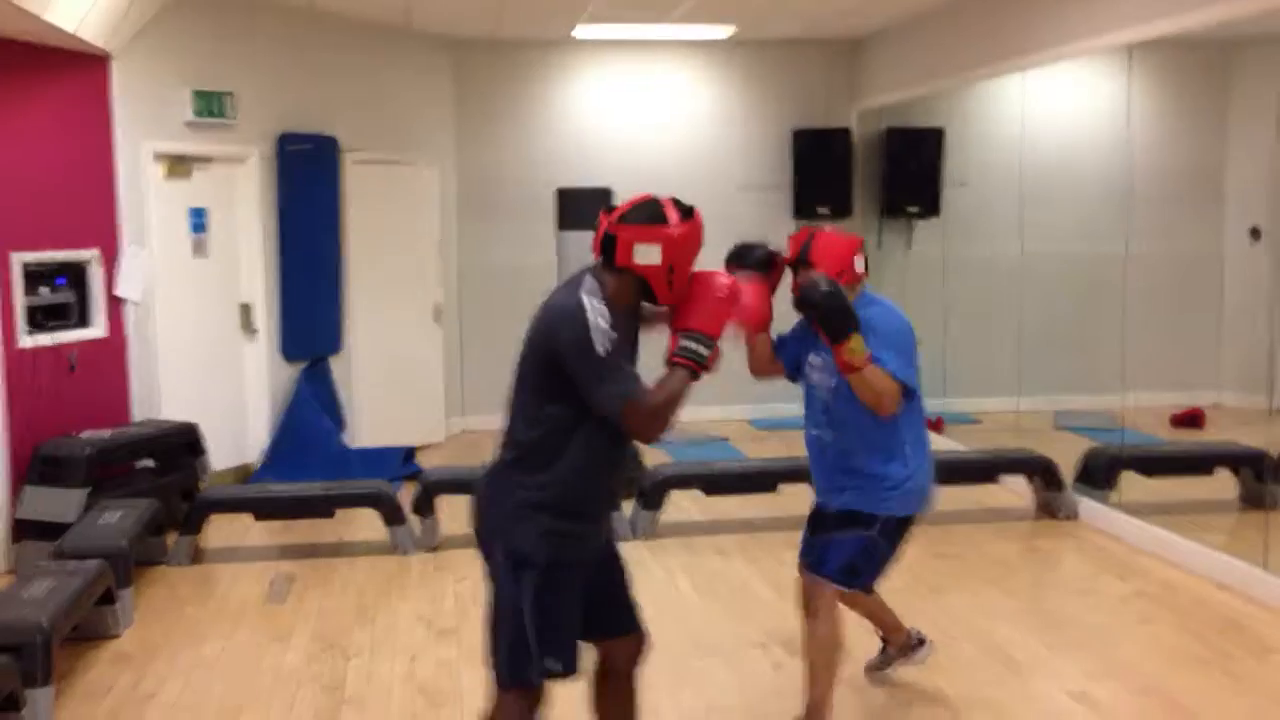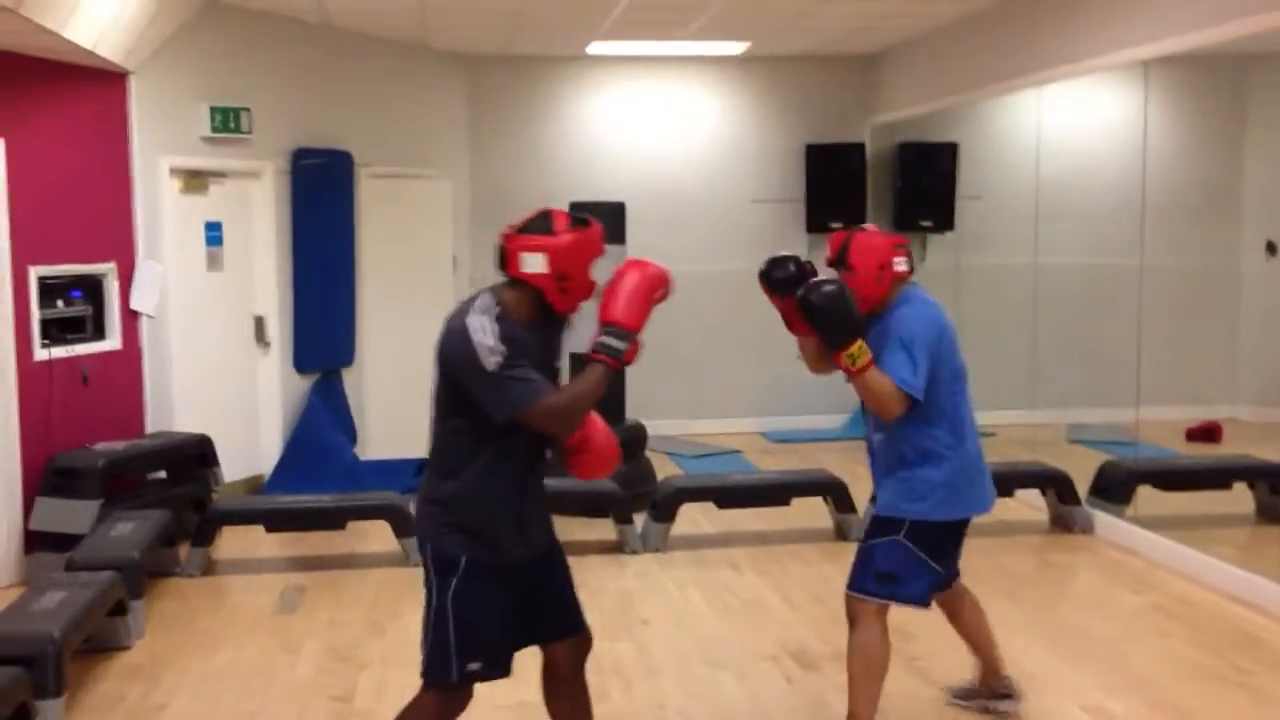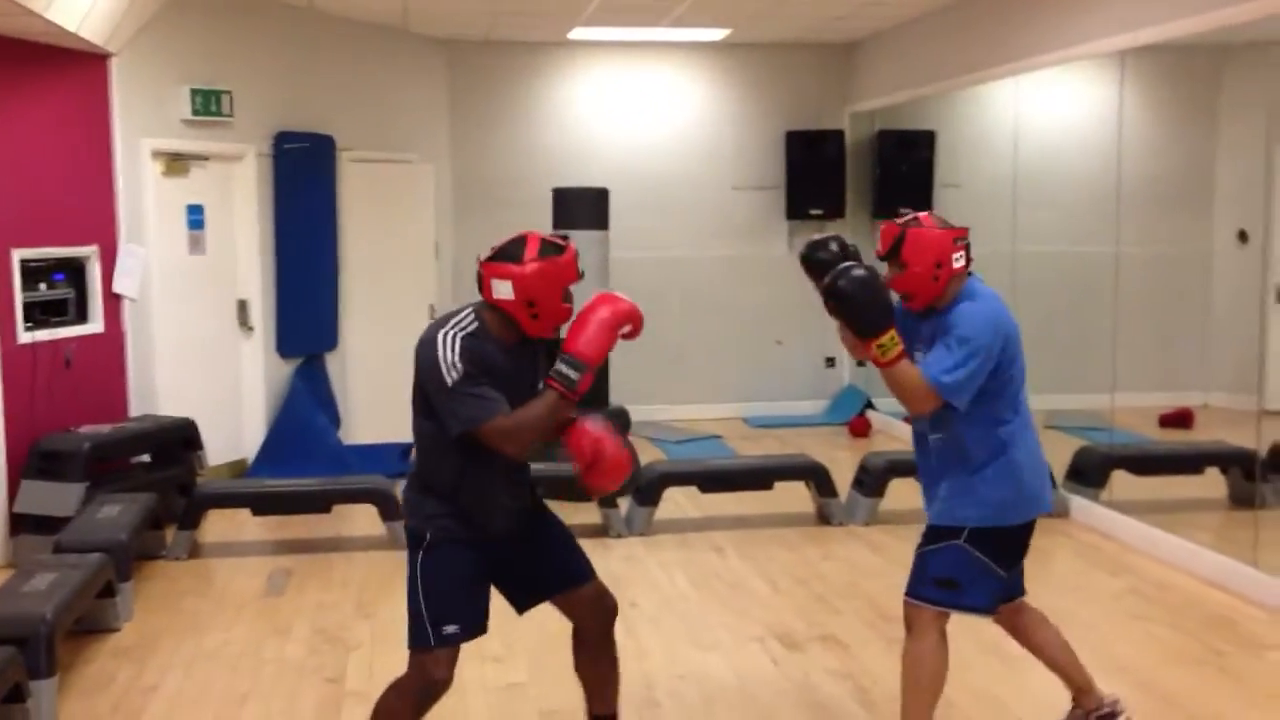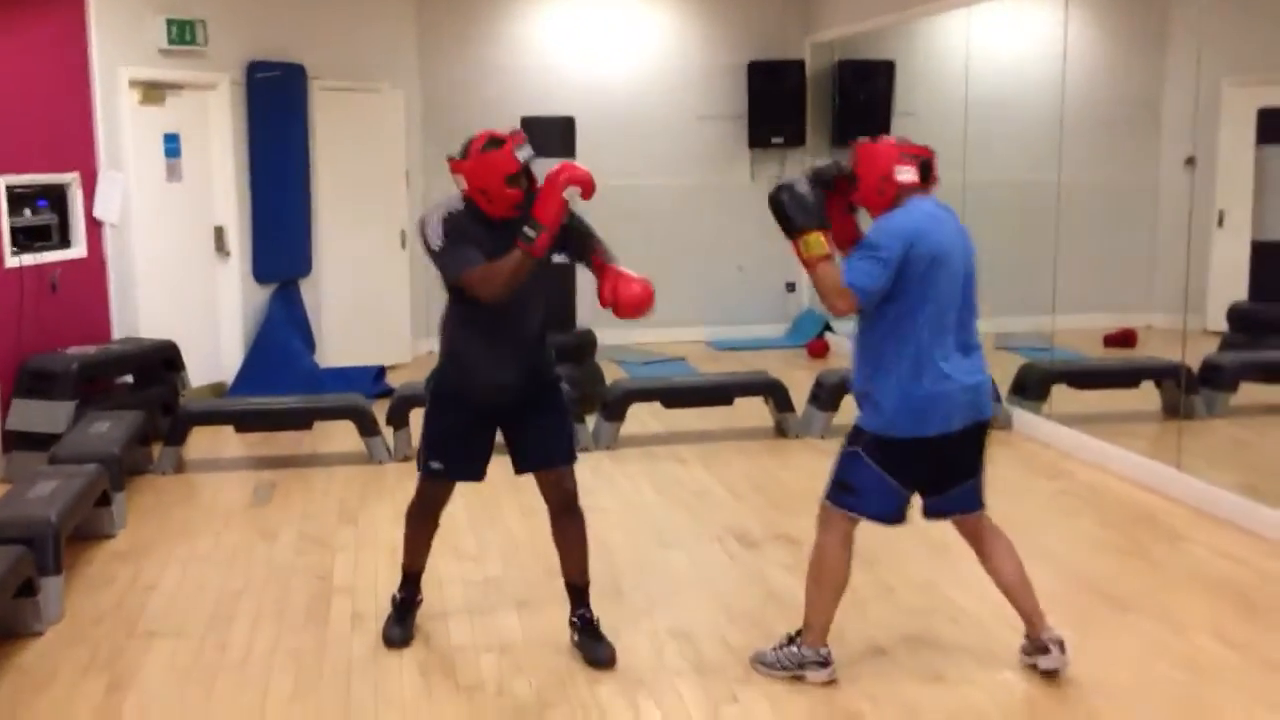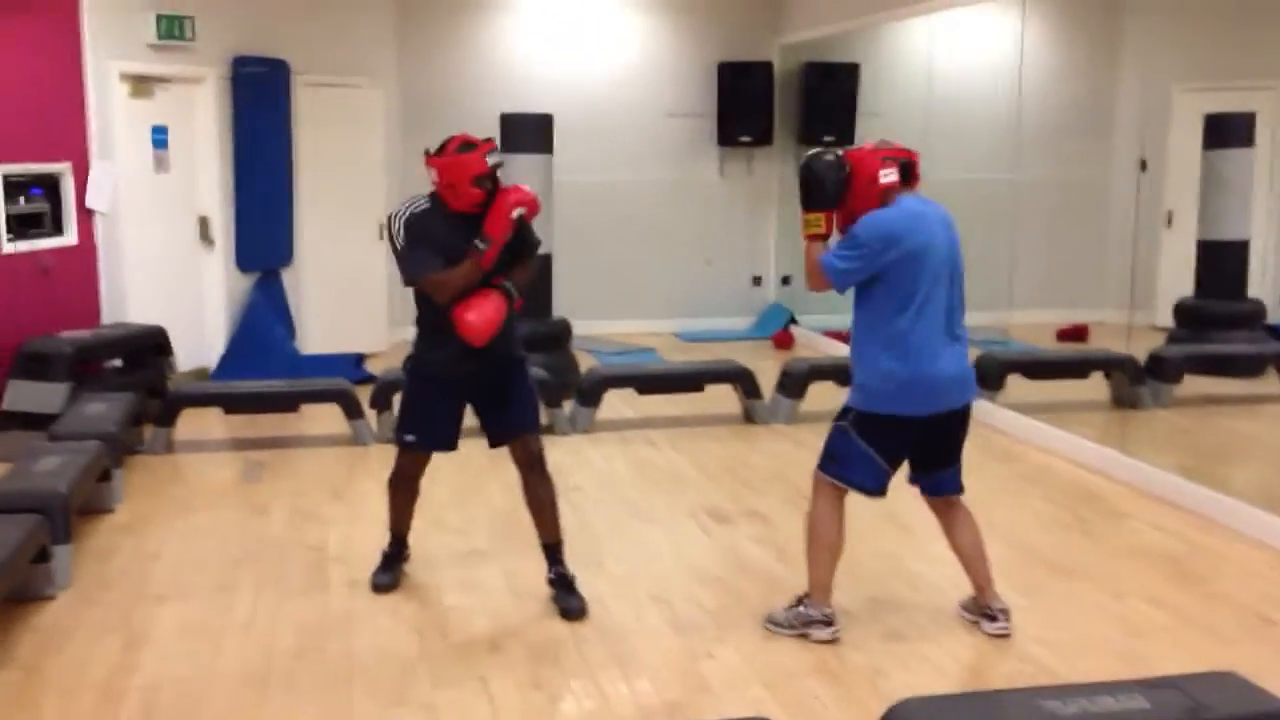
dt=1s
person 1, frame 1
left shoulder: (604, 294)
right shoulder: (581, 316)
right elbow: (646, 422)
right wrist: (695, 345)
left hip: (575, 523)
right hip: (533, 528)
left knee: (622, 648)
person 1, frame 2
left shoulder: (542, 317)
right shoulder: (477, 332)
right elbow: (554, 418)
left wrist: (578, 419)
right wrist: (616, 338)
left hip: (525, 528)
right hip: (467, 540)
left knee: (569, 651)
person 1, frame 3
left shoulder: (534, 332)
right shoulder: (448, 347)
right elbow: (511, 438)
left wrist: (575, 425)
right wrist: (577, 364)
left hip: (516, 510)
right hip: (449, 525)
left knee: (596, 611)
right knee: (431, 672)
person 1, frame 4
left shoulder: (538, 203)
right shoulder: (445, 224)
left elbow: (585, 243)
right elbow: (489, 286)
left wrist: (612, 274)
right wrist: (540, 226)
left hip: (532, 379)
right hip: (464, 385)
left knee: (563, 493)
right knee: (431, 493)
left ankle: (582, 617)
right ankle: (407, 596)
person 1, frame 5
left shoulder: (504, 205)
right shoulder: (412, 221)
left elbow: (528, 260)
right elbow: (441, 290)
left wrist: (502, 291)
right wrist: (490, 240)
left hip: (498, 356)
right hip: (437, 363)
left knee: (531, 457)
right knee: (409, 464)
left ankle: (558, 572)
right ankle: (396, 550)
person 2, frame 1
left shoulder: (882, 322)
right shoulder: (815, 322)
left elbow: (886, 402)
right elbow: (764, 366)
left wrist: (845, 336)
right wrist: (755, 306)
left hip: (884, 489)
right hip: (841, 483)
left knee: (820, 593)
right knee: (819, 576)
right ankle: (902, 639)
person 2, frame 2
left shoulder: (912, 320)
right shoulder: (882, 315)
left elbow: (890, 405)
right elbow: (821, 362)
left wrist: (849, 340)
right wrist: (797, 312)
left hip: (926, 486)
right hip: (938, 478)
left knee: (865, 604)
right knee: (941, 584)
person 2, frame 3
left shoulder: (978, 319)
right shoulder: (932, 307)
left elbow: (923, 398)
right elbow: (860, 349)
left wrist: (877, 329)
right wrist: (845, 300)
left hip: (985, 492)
right hip: (992, 487)
left knee: (924, 613)
right knee: (1004, 605)
person 2, frame 4
left shoulder: (899, 228)
right shoulder: (945, 223)
left elbow: (842, 299)
left wrist: (810, 234)
right wrist: (840, 229)
left hip: (902, 410)
right hip: (964, 403)
left knee: (836, 519)
right knee: (974, 522)
left ankle: (811, 648)
right ankle: (1043, 639)
person 2, frame 5
left shoulder: (885, 225)
right shoulder: (937, 219)
left elbow: (818, 278)
left wrist: (816, 214)
right wrist: (843, 219)
left hip: (892, 391)
right hip: (949, 388)
left knee: (828, 487)
right knee: (944, 498)
left ankle: (817, 609)
right ankle: (990, 604)
